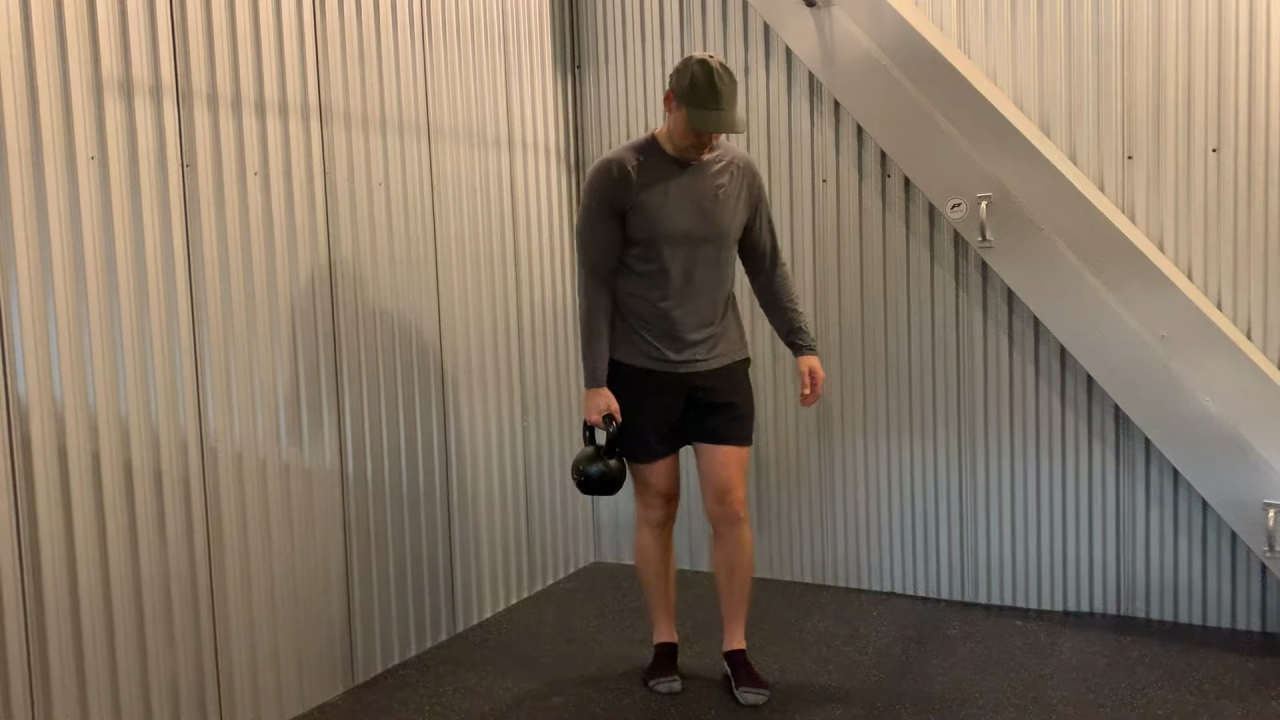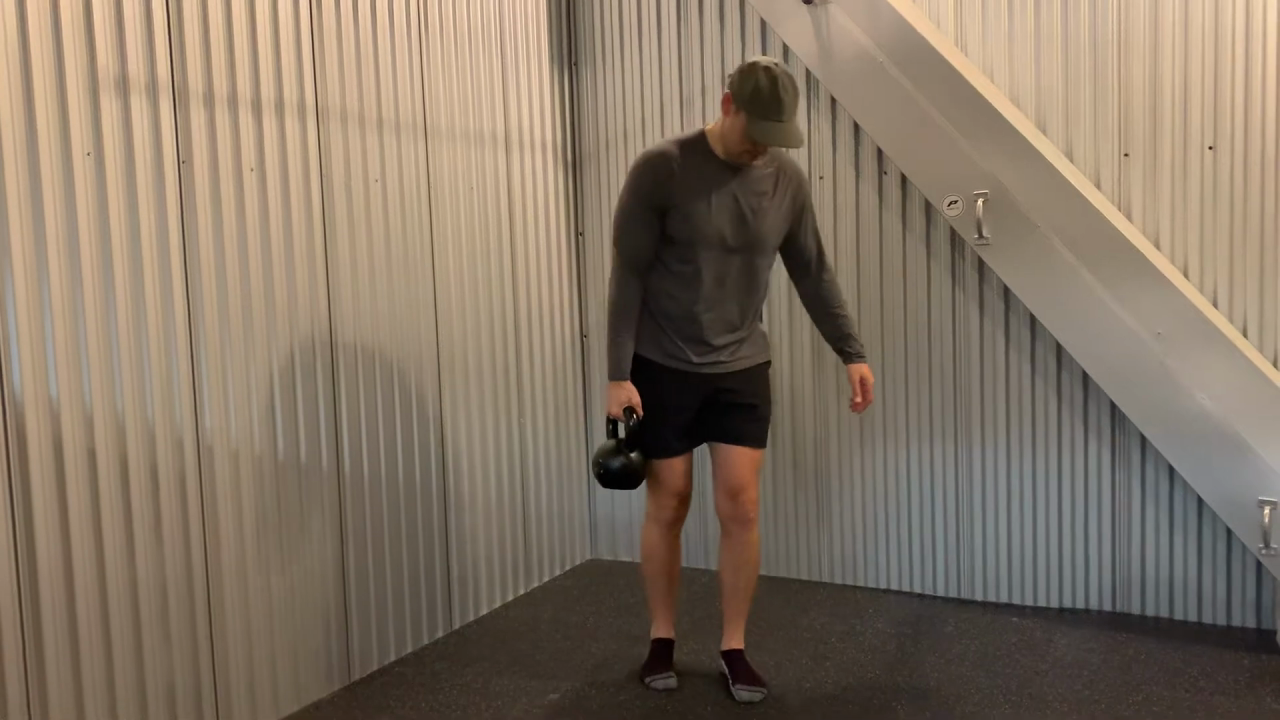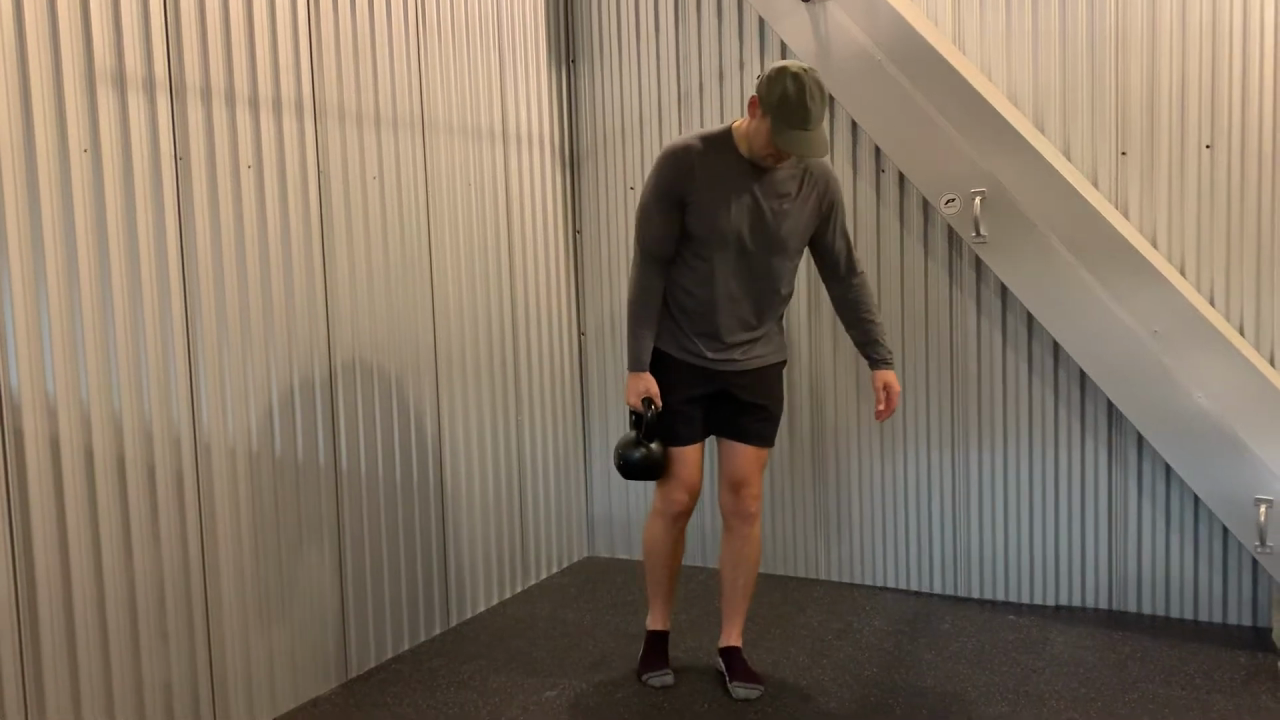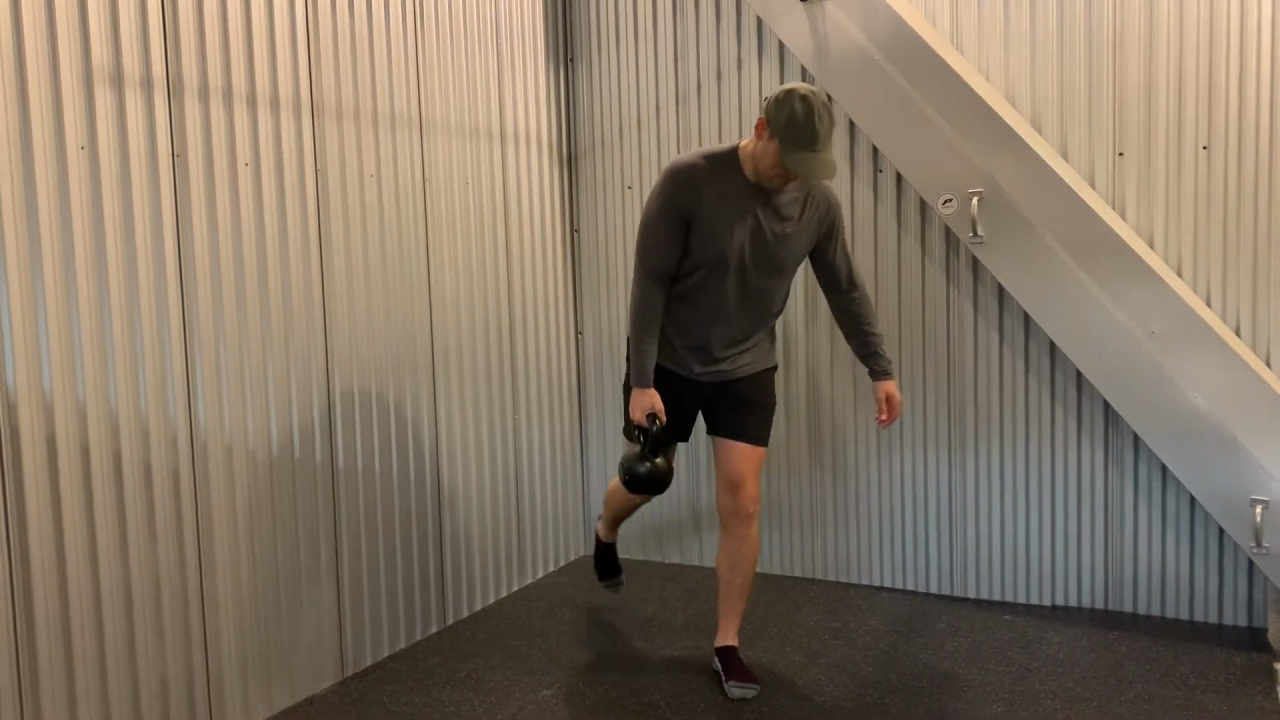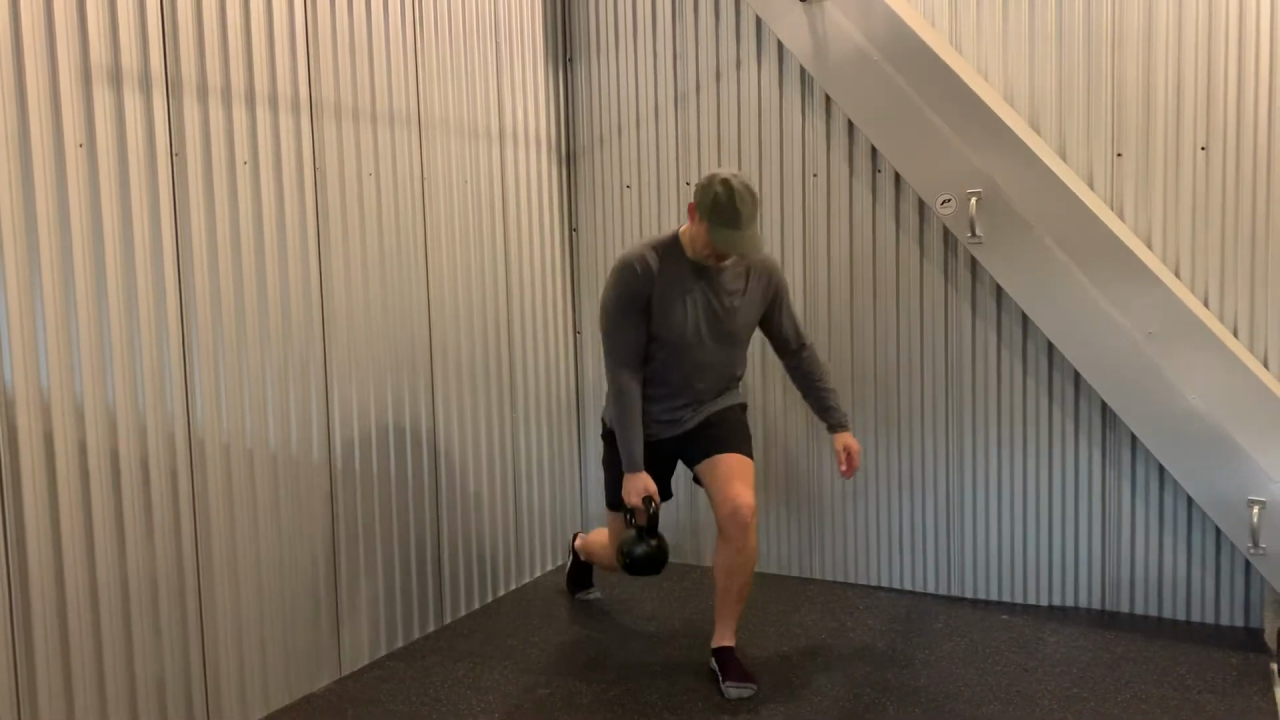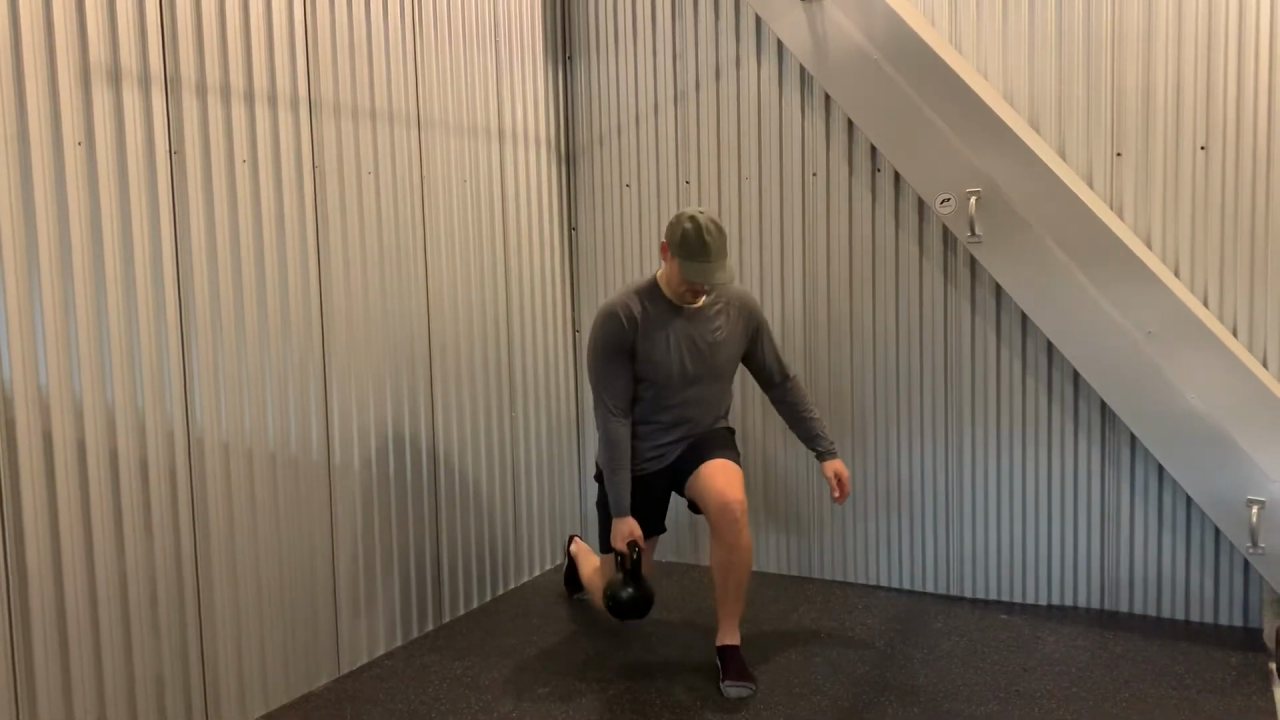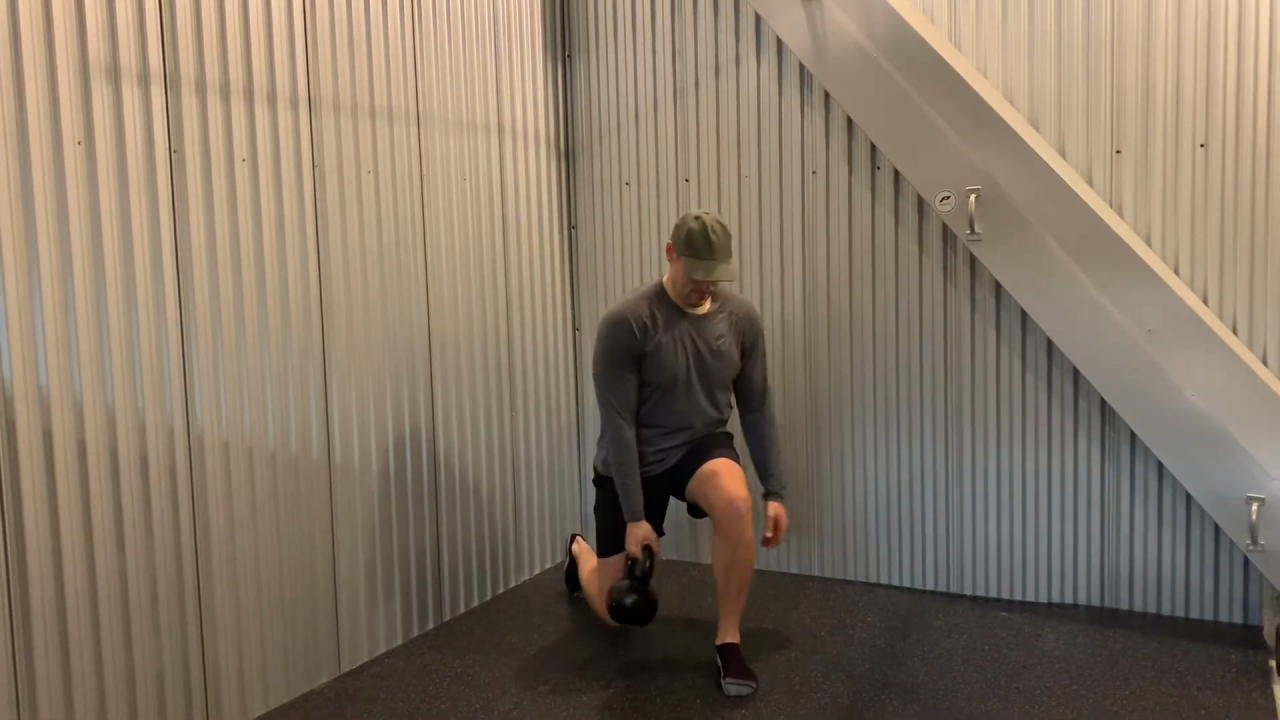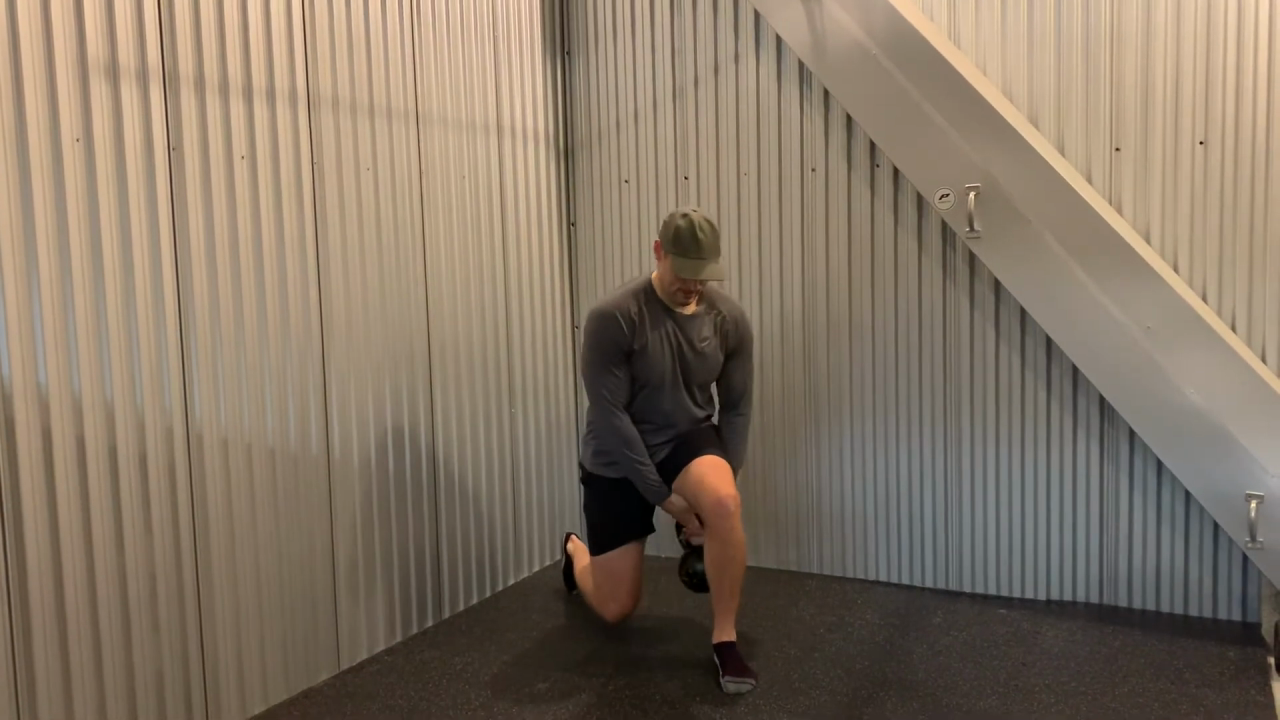
dt=0.5s
person 1, frame 1
left shoulder: (741, 173)
right shoulder: (617, 175)
left elbow: (767, 268)
right elbow: (596, 283)
left wrist: (802, 346)
right wrist: (596, 381)
left hip: (722, 367)
right hip: (641, 372)
left knee: (729, 507)
right knee: (656, 507)
left ankle: (735, 648)
right ankle: (665, 643)
person 1, frame 2
left shoulder: (787, 180)
right shoulder: (661, 168)
left elbow: (813, 273)
right elbow: (628, 275)
left wrist: (852, 352)
right wrist: (619, 374)
left hip: (743, 368)
right hip: (663, 368)
left knee: (740, 508)
right knee: (667, 506)
left ankle: (734, 647)
right ankle: (661, 639)
person 1, frame 3
left shoulder: (817, 182)
right shoulder: (684, 163)
left elbow: (844, 276)
right elbow: (649, 267)
left wrist: (880, 359)
right wrist: (638, 365)
left hip: (757, 364)
right hip: (676, 359)
left knee: (743, 503)
right knee: (676, 497)
left ankle: (731, 645)
right ankle: (656, 633)
person 1, frame 4
left shoulder: (818, 202)
right shoulder: (688, 180)
left elbow: (845, 290)
right elbow: (650, 283)
left wrist: (880, 369)
right wrist: (641, 381)
left hip: (746, 367)
right hip: (669, 363)
left knee: (741, 502)
right knee: (645, 482)
left ankle: (727, 644)
right ankle: (606, 531)
person 1, frame 5
left shoulder: (761, 272)
right shoulder: (638, 271)
left elbow: (796, 351)
right elbow: (623, 375)
left wrist: (836, 423)
right wrist: (632, 467)
left hip: (715, 413)
right hip: (645, 423)
left knee: (741, 513)
right knee: (626, 548)
left ankle: (724, 645)
right ankle: (583, 547)
person 1, frame 6
left shoulder: (739, 308)
right shoulder: (620, 317)
left elbow: (780, 383)
right elbow: (611, 418)
left wrist: (825, 451)
right wrist: (620, 512)
left hip: (702, 440)
right hip: (636, 458)
left knee: (730, 505)
left ankle: (728, 643)
right ankle: (579, 552)
person 1, frame 7
left shoulder: (742, 317)
right shoulder: (626, 322)
left elbow: (757, 408)
right elbow: (618, 421)
left wrist: (774, 492)
right wrist: (634, 517)
left hip: (700, 446)
right hip: (632, 464)
left knee: (736, 502)
left ankle: (728, 642)
right ankle: (581, 551)
person 1, frame 8
left shoulder: (729, 318)
right shoulder: (612, 317)
left elbow: (737, 407)
right elbow: (610, 415)
left wrist: (723, 478)
right wrist: (662, 495)
left hip: (688, 439)
right hip: (617, 459)
left knee: (723, 504)
right knee: (616, 608)
left ankle: (725, 639)
right ankle: (576, 550)
